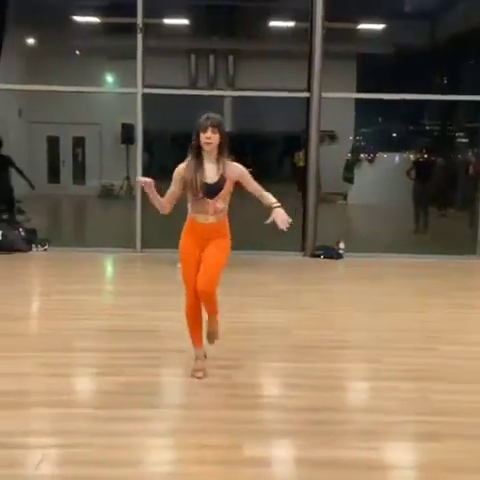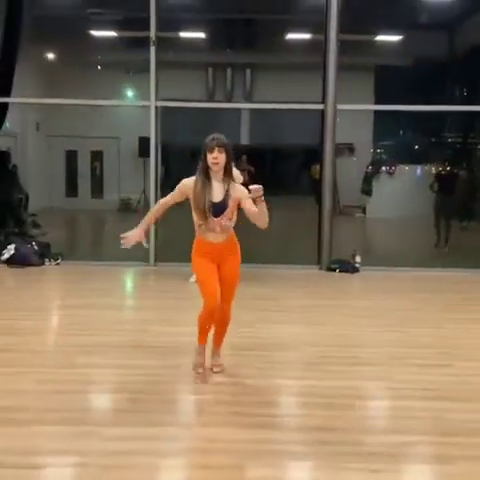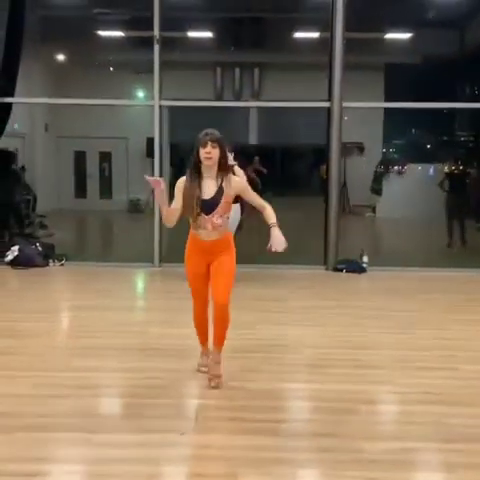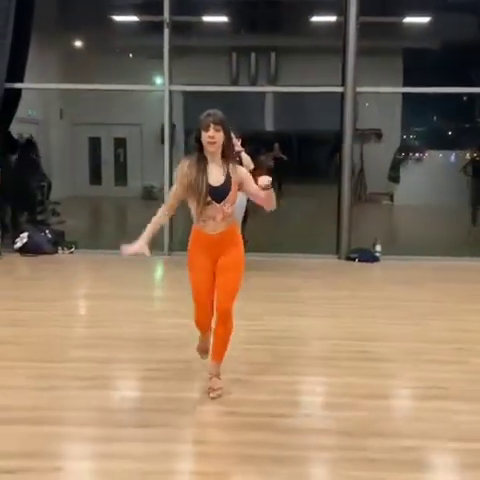
dt=0.4s
person 1, frame 1
left shoulder: (232, 168)
right shoulder: (186, 168)
left elbow: (257, 189)
right elbow: (164, 207)
left wrist: (275, 207)
right wrist: (151, 191)
left hip: (217, 235)
right hip: (191, 234)
left knee: (205, 288)
right knee: (191, 294)
left ankle: (213, 320)
right ankle: (198, 352)
person 1, frame 2
left shoulder: (237, 189)
right shoulder: (194, 184)
left elbow: (263, 222)
right elbow: (163, 204)
left wrist: (260, 201)
right wrist: (141, 229)
left hip: (230, 252)
right hip: (204, 252)
left knee: (224, 308)
right knee: (212, 304)
left ankle: (216, 352)
right ankle: (200, 348)
person 1, frame 3
left shoulder: (232, 182)
right shoulder: (185, 182)
left elbow: (262, 205)
right elbow: (168, 221)
left wrist: (275, 229)
right wrist: (159, 193)
left hip: (222, 248)
right hip: (196, 249)
left knee: (221, 303)
right knee: (200, 305)
left ankle: (217, 357)
right ankle: (205, 350)
person 1, frame 4
left shoulder: (238, 170)
right shoulder: (188, 169)
left elbow: (269, 205)
right elbow: (168, 208)
left wrist: (265, 189)
right wrist: (144, 238)
left hip: (231, 244)
right hip: (201, 244)
left knee: (224, 309)
right knee: (203, 309)
left ankle: (214, 371)
right ankle: (204, 335)
